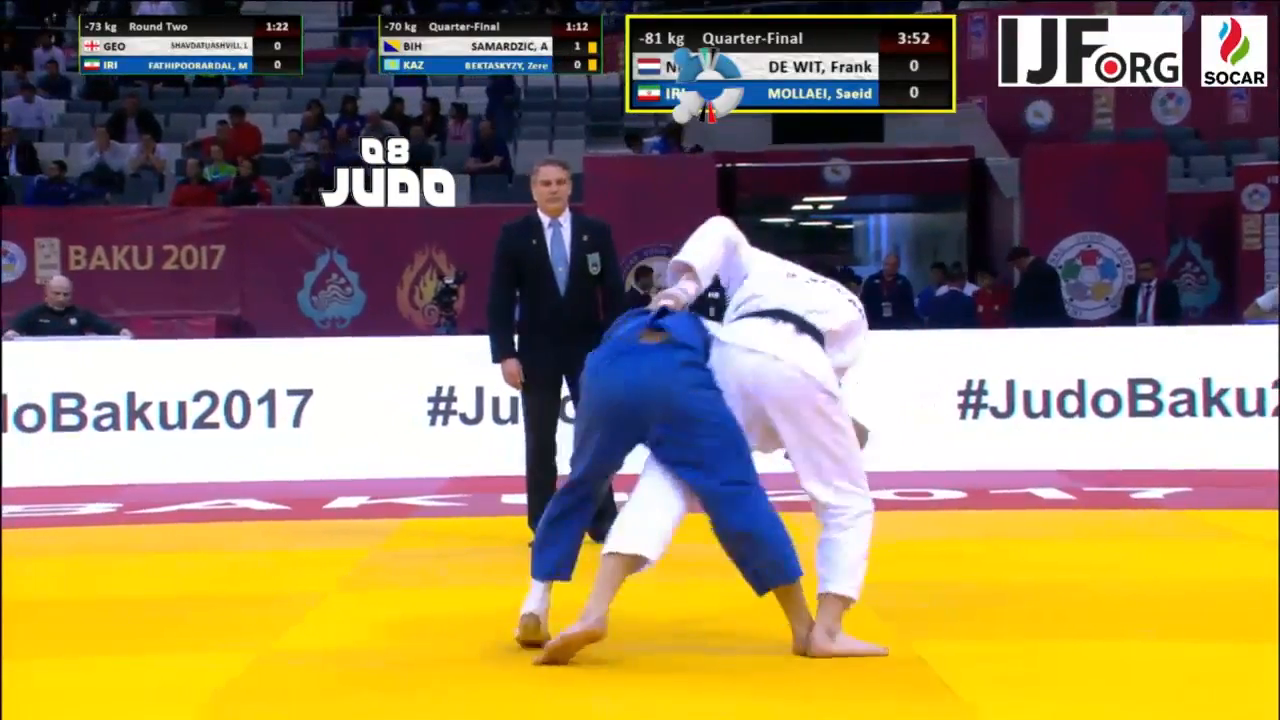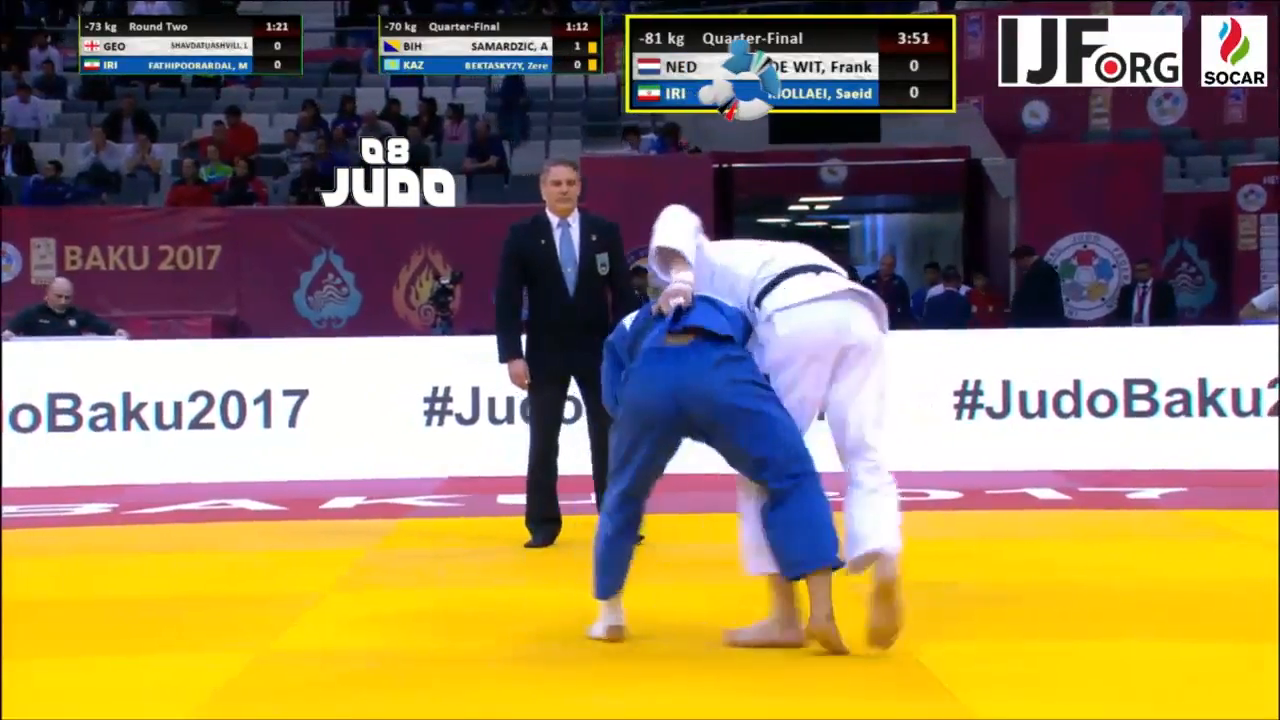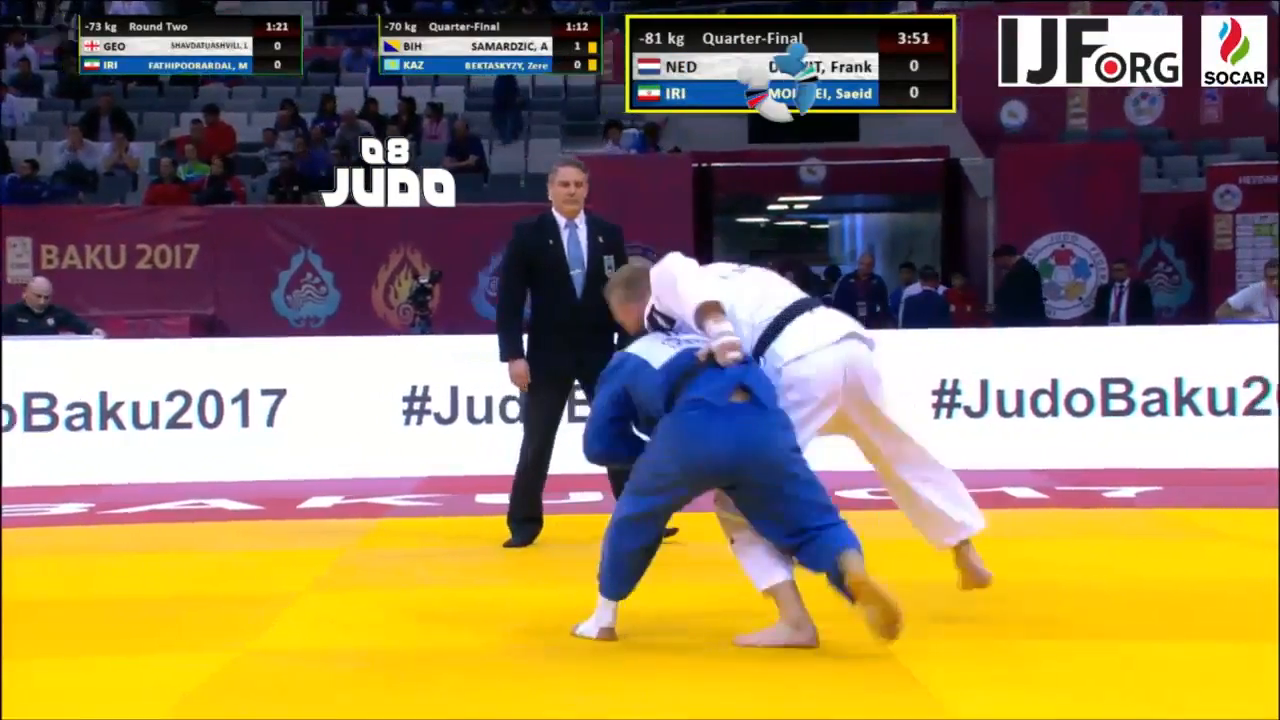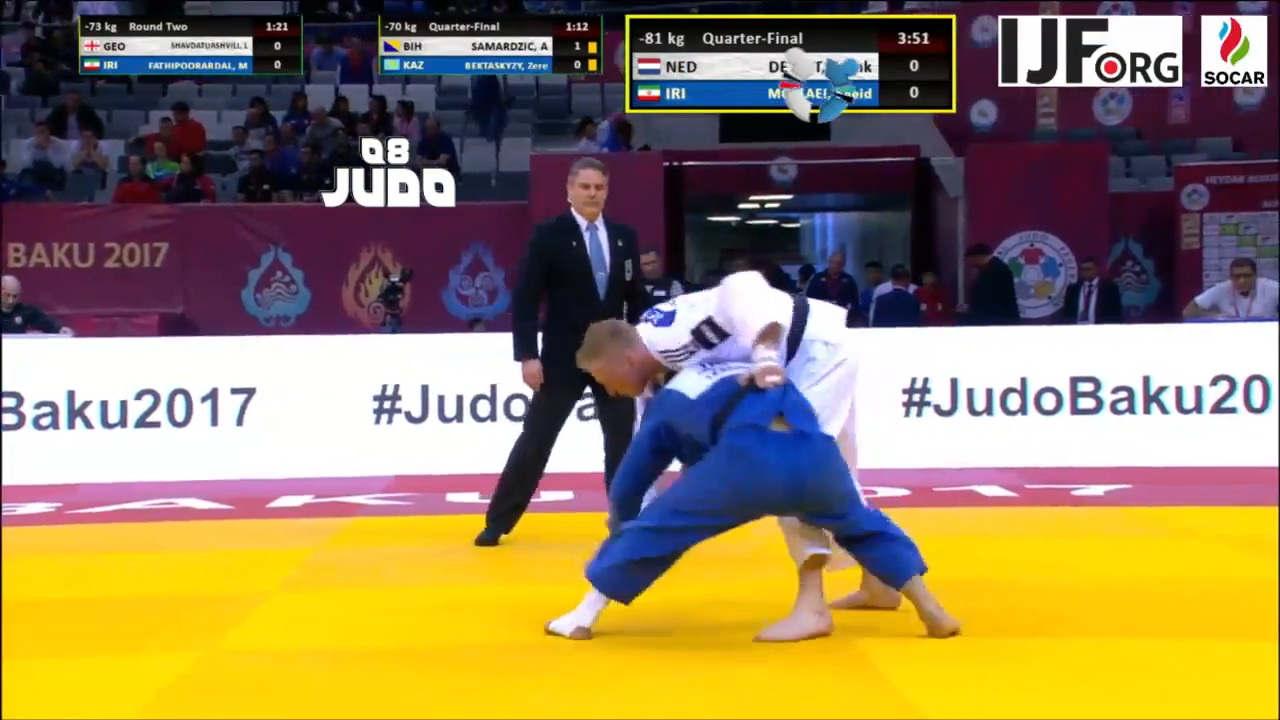
dt=0.2s
person 1, frame 1
left shoulder: (759, 268)
right shoulder: (853, 312)
left elbow: (719, 233)
left wrist: (682, 289)
left hip: (733, 354)
right hip: (798, 371)
left knee: (667, 478)
right knee: (846, 502)
right ankle: (825, 632)
person 1, frame 2
left shoulder: (706, 258)
left elbow: (677, 221)
left wrist: (679, 279)
left hip: (794, 318)
right hip: (859, 315)
right knee: (864, 458)
left ankle: (784, 616)
right ankle: (882, 563)
person 1, frame 3
left shoulder: (662, 305)
right shoulder: (719, 285)
left elbow: (676, 271)
left wrist: (718, 331)
left hip: (808, 363)
right hip: (851, 344)
right knee: (900, 457)
left ankle: (793, 623)
right ankle: (967, 560)
person 1, frame 4
left shoulder: (675, 339)
right shoulder: (653, 359)
left elbow: (742, 286)
left wrist: (765, 353)
left hip: (820, 350)
right hip: (791, 363)
left ankle: (812, 606)
right ankle: (878, 584)
person 2, frame 1
left shoulder: (597, 232)
right shoulder: (514, 236)
left elbow: (614, 294)
right elbow: (500, 301)
right wrist: (506, 353)
left hip: (589, 350)
right hip: (537, 352)
right knee: (540, 440)
left ankle: (601, 520)
right ankle: (545, 524)
person 2, frame 2
left shoulder: (605, 232)
right shoulder: (522, 235)
left elbow: (622, 293)
right elbow: (507, 300)
right wrist: (512, 354)
left hip: (597, 349)
right hip: (546, 352)
left knee: (606, 436)
right knee: (543, 441)
right ankle: (543, 524)
person 2, frame 3
left shoulder: (610, 233)
right shoulder: (528, 235)
right elbow: (510, 299)
right wrist: (513, 354)
left hip: (601, 352)
right hip: (550, 354)
right knee: (537, 440)
right ankle: (524, 521)
person 2, frame 4
left shoulder: (624, 236)
right shoulder: (549, 235)
left elbow: (637, 298)
right elbow: (525, 300)
right wrist: (528, 355)
right hip: (564, 357)
left knee: (623, 438)
right knee: (536, 438)
right ankle: (501, 517)
person 3, frame 1
left shoulder: (620, 333)
left hip: (612, 372)
right hip: (679, 375)
left knee: (574, 493)
right knee: (739, 496)
left ankle: (535, 611)
right ankle: (803, 627)
person 3, frame 2
left shoulder: (627, 329)
right shoulder: (731, 316)
left elbow: (617, 404)
left hip: (648, 388)
right hip: (718, 373)
left knee: (623, 501)
right knee: (796, 487)
left ankle: (609, 615)
right ankle: (822, 614)
person 3, frame 3
left shoulder: (624, 364)
left elbow: (600, 445)
left wrist: (644, 450)
left hip: (695, 433)
right hip: (763, 431)
left knee: (638, 518)
right knee: (815, 523)
left ankle: (604, 618)
right ankle: (857, 578)
person 3, frame 4
left shoulder: (666, 407)
right shoulder: (741, 371)
left elbow: (630, 483)
left wrist: (623, 515)
left hip: (750, 466)
right hip: (815, 456)
left knee: (656, 527)
right knee: (862, 525)
left ankle: (582, 617)
right ankle: (933, 612)
